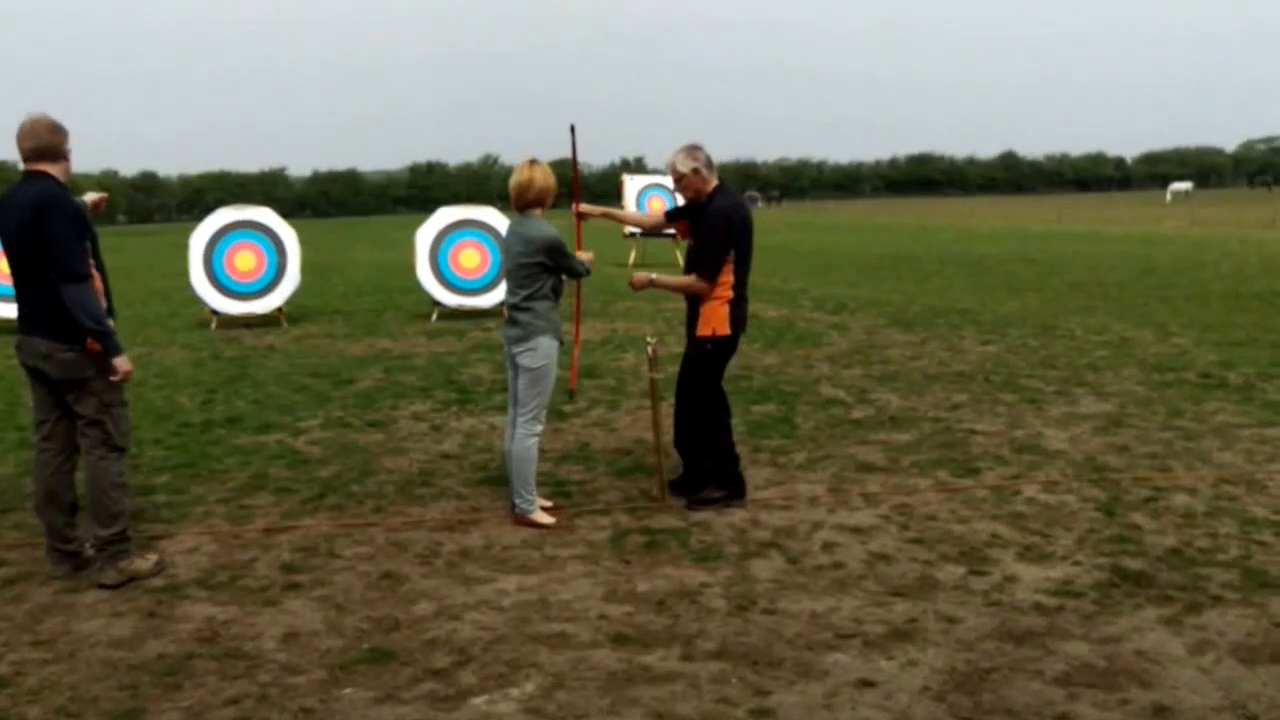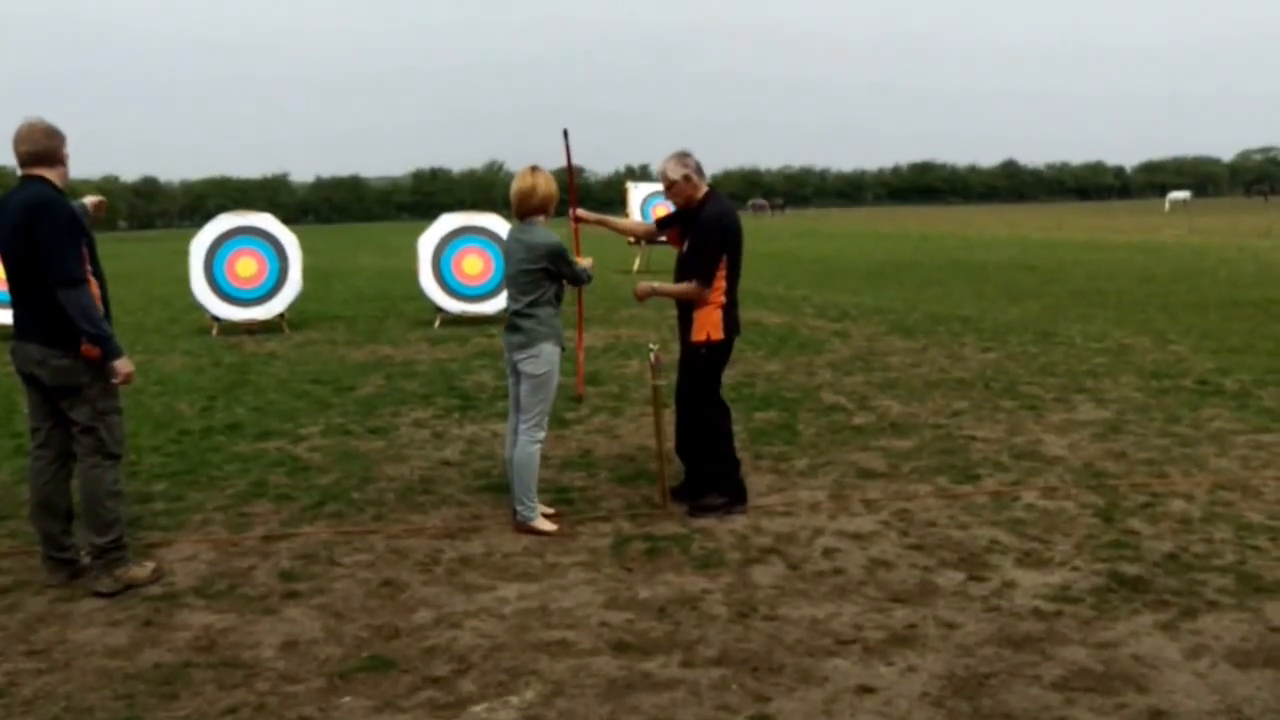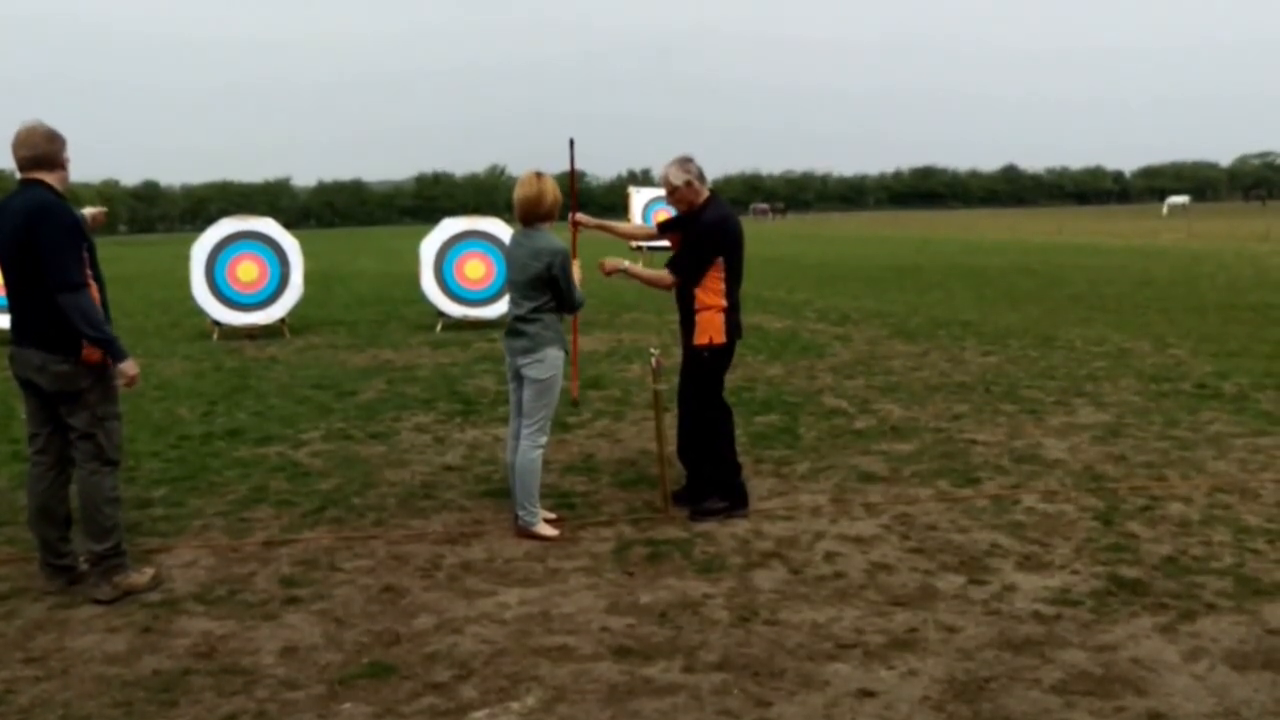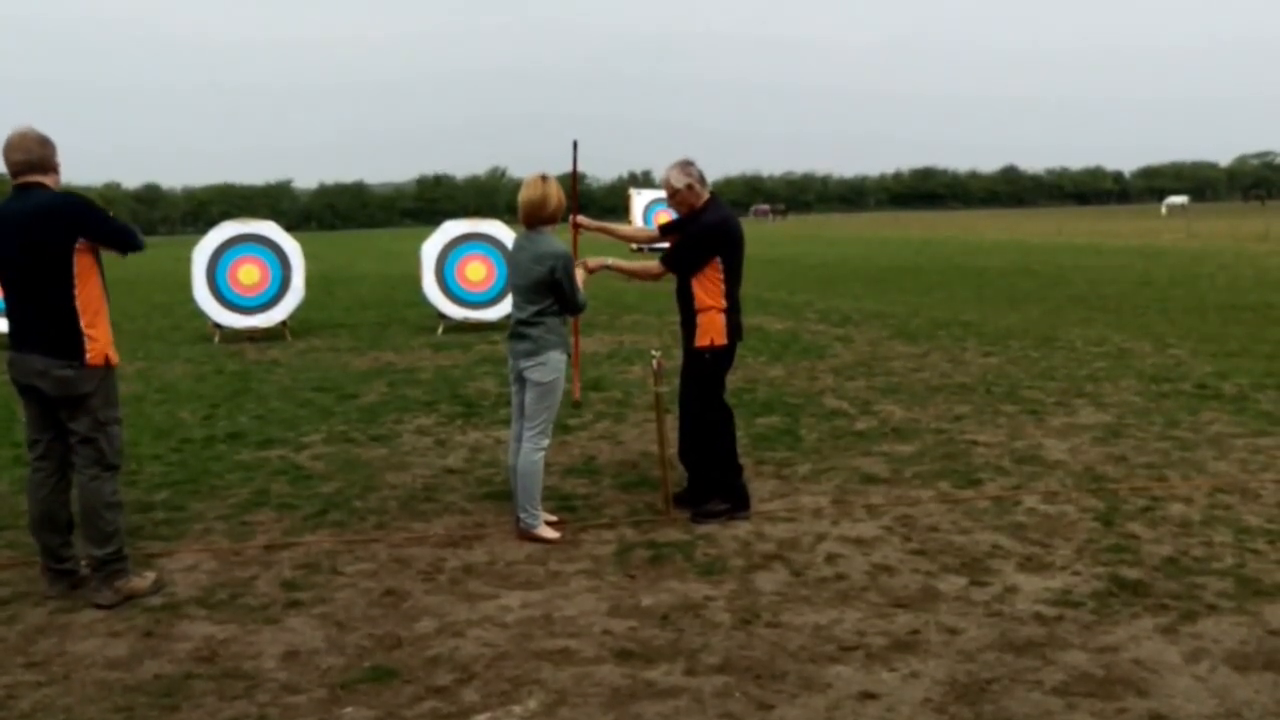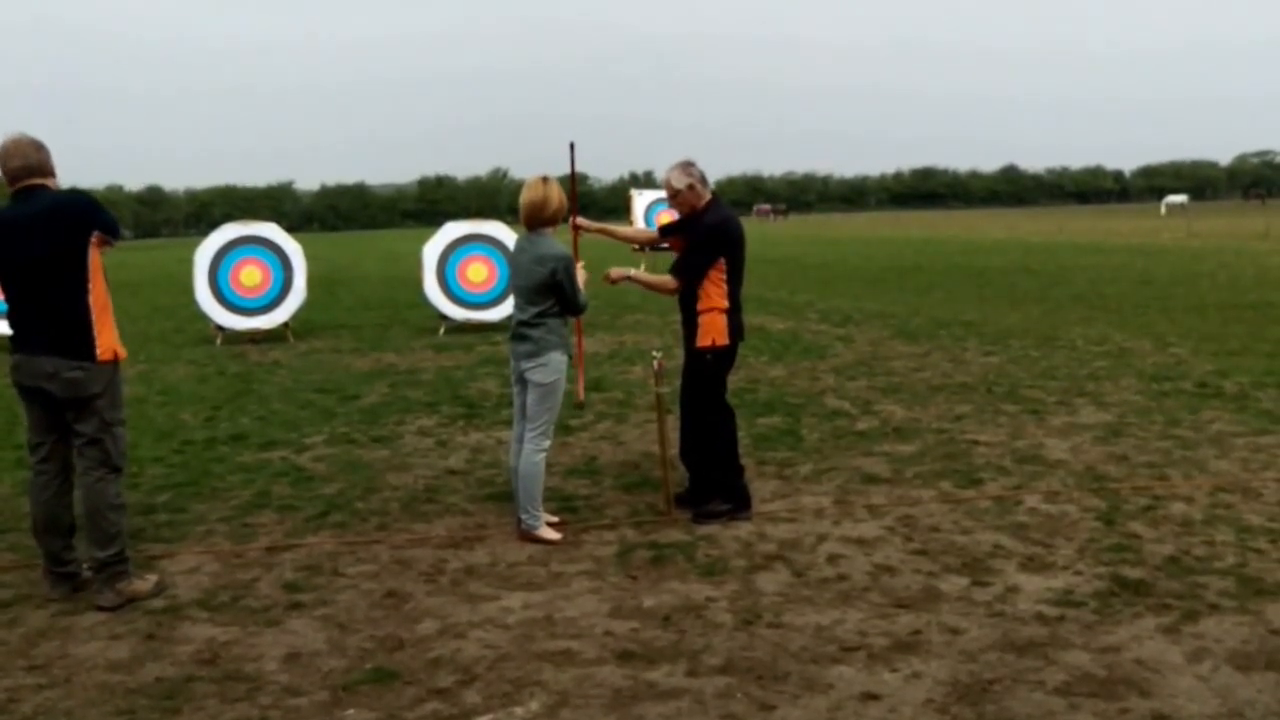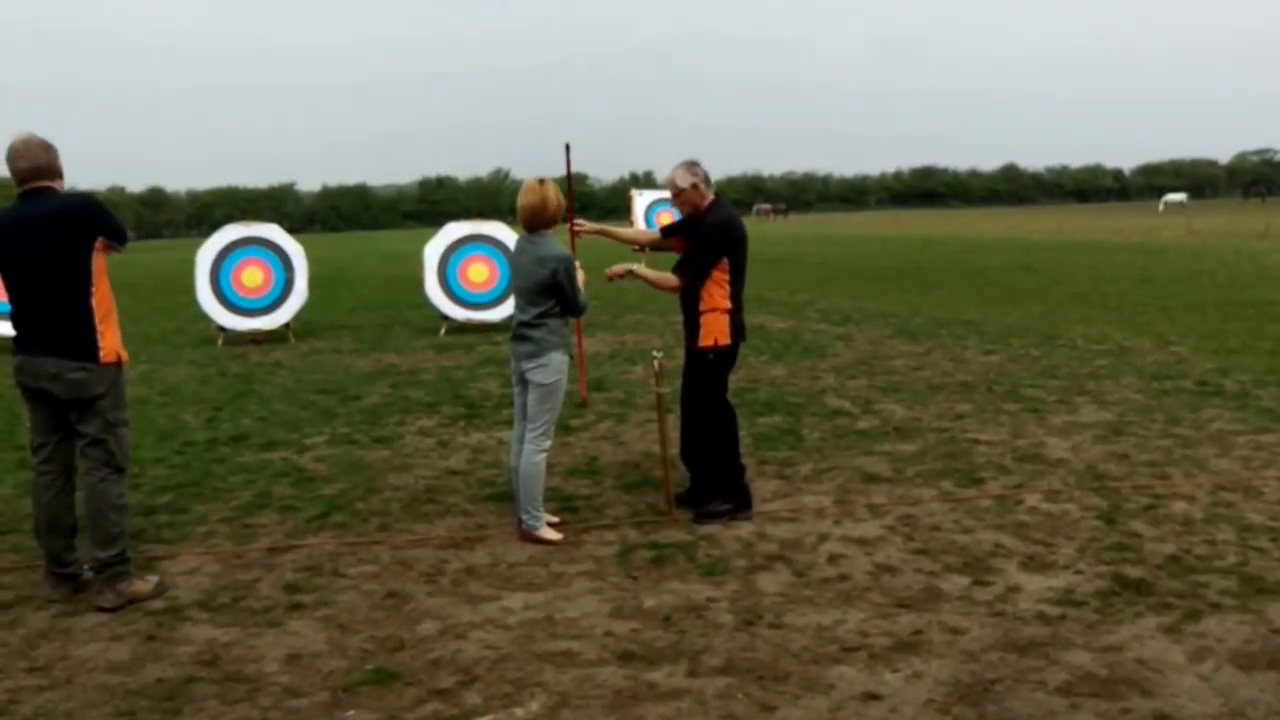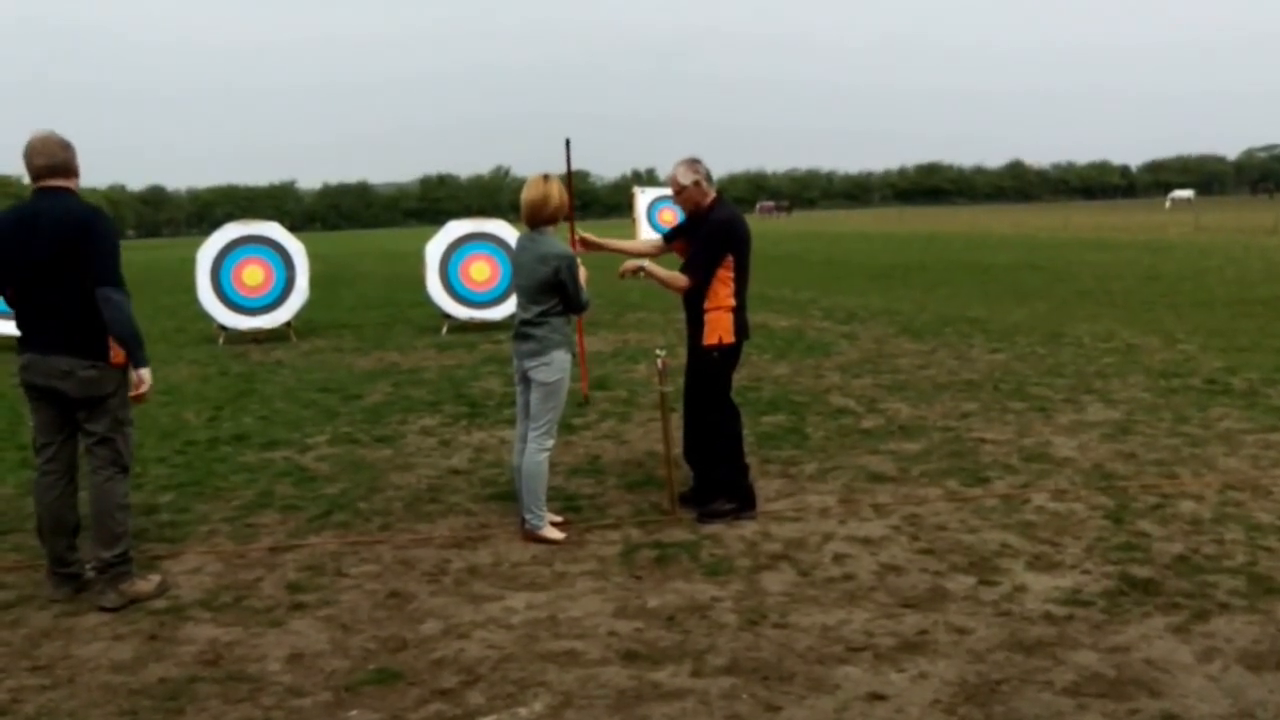
dt=0.7s
person 1, frame 1
right shoulder: (56, 202)
right elbow: (75, 283)
left wrist: (80, 210)
right wrist: (112, 347)
right hip: (76, 345)
left knee: (53, 444)
right knee: (104, 444)
left ankle: (63, 550)
right ankle: (114, 556)
person 1, frame 2
right shoulder: (51, 205)
right elbow: (71, 288)
left wrist: (80, 212)
right wrist: (112, 349)
right hip: (71, 352)
left knee: (48, 452)
right knee: (98, 453)
left ankle: (59, 559)
right ankle: (110, 564)
person 1, frame 3
right shoulder: (52, 210)
right elbow: (72, 293)
left wrist: (79, 226)
right wrist: (116, 353)
right hip: (72, 358)
left knee: (47, 459)
right knee: (97, 460)
left ankle: (57, 565)
right ankle: (109, 571)
person 1, frame 4
right shoulder: (67, 208)
right elbow: (132, 241)
right wrist: (99, 231)
right hip: (76, 361)
left knee: (46, 463)
right knee: (96, 465)
left ankle: (58, 570)
right ankle: (110, 576)
person 1, frame 5
right shoulder: (75, 206)
right elbow: (112, 232)
right hip: (82, 361)
left knee: (47, 465)
right knee: (99, 466)
left ankle: (60, 572)
right ankle: (112, 578)
person 1, frame 6
right shoulder: (80, 209)
right elbow: (120, 239)
right hip: (86, 361)
left knee: (49, 465)
right knee: (102, 465)
left ankle: (61, 573)
right ankle: (112, 578)
person 1, frame 7
right shoulder: (89, 219)
right elbow: (110, 294)
right wrist: (138, 360)
right hip: (92, 361)
left knee: (53, 464)
right knee: (108, 467)
left ankle: (63, 573)
right ankle: (116, 579)
person 2, frame 1
left shoulder: (514, 230)
right shoulder: (545, 235)
right elbow: (576, 269)
left wrist: (572, 262)
right wrist: (587, 261)
left hip: (515, 332)
right hip: (537, 337)
left knee: (516, 420)
right knee: (530, 424)
left ankle: (522, 494)
right ankle: (525, 506)
person 2, frame 2
left shoulder: (514, 237)
right shoulder: (548, 242)
right elbow: (577, 278)
left wrist: (570, 266)
right wrist: (585, 266)
left hip: (515, 340)
right hip: (539, 344)
left knee: (517, 427)
right knee: (532, 431)
left ankle: (523, 502)
right ankle: (527, 514)
person 2, frame 3
left shoulder: (516, 242)
right shoulder: (555, 249)
right elbow: (571, 303)
right wrist: (576, 279)
left hip: (516, 345)
right hip: (542, 349)
left knee: (518, 431)
right knee: (534, 436)
left ankle: (524, 507)
right ankle: (528, 519)
person 2, frame 4
left shoulder: (519, 245)
right shoulder: (557, 253)
right elbow: (574, 305)
right wrist: (579, 281)
left hip: (518, 348)
right hip: (545, 353)
left knee: (520, 434)
right knee: (536, 439)
left ankle: (526, 510)
right ankle: (530, 521)
person 2, frame 5
left shoulder: (520, 246)
right shoulder: (558, 255)
right elbow: (576, 307)
right wrist: (580, 281)
left hip: (520, 350)
right hip: (546, 354)
left knee: (521, 435)
right knee: (537, 440)
left ankle: (527, 511)
right ankle: (531, 522)
person 2, frame 6
left shoulder: (520, 247)
right shoulder: (558, 255)
right elbow: (576, 307)
right wrist: (579, 282)
left hip: (521, 350)
right hip: (547, 354)
left knee: (522, 436)
right knee: (538, 440)
left ankle: (527, 511)
right ankle: (532, 523)
person 2, frame 7
left shoulder: (522, 244)
right shoulder: (561, 254)
right elbow: (578, 305)
right wrist: (581, 279)
left hip: (523, 348)
right hip: (550, 353)
left knee: (524, 435)
right knee: (541, 439)
left ankle: (530, 511)
right ankle: (535, 523)
person 3, frame 1
left shoulder: (722, 211)
right shoulder: (705, 205)
left elbow: (702, 283)
right elbow: (656, 221)
left wrist: (652, 279)
right wrist: (602, 212)
left hip: (718, 319)
right hip: (706, 319)
left knee: (705, 396)
right knee: (691, 393)
left ankle: (727, 483)
right ankle: (697, 471)
person 3, frame 2
left shoulder: (714, 217)
right shoulder: (695, 212)
left elbow: (699, 288)
right elbow: (647, 230)
left wrist: (653, 289)
right wrist: (595, 219)
left hip: (711, 326)
right hip: (697, 325)
left knee: (706, 403)
right knee: (689, 402)
left ankle: (728, 490)
right ankle: (699, 480)
person 3, frame 3
left shoulder: (713, 222)
right shoulder: (697, 216)
left elbow: (669, 279)
right elbow: (648, 232)
left wrist: (622, 266)
right wrist: (596, 224)
left hip: (713, 328)
right hip: (700, 327)
left knee: (708, 406)
right knee: (692, 405)
left ankle: (730, 494)
right ankle: (702, 484)
person 3, frame 4
left shoulder: (713, 224)
right shoulder: (699, 218)
left elbow: (657, 270)
right elbow: (650, 235)
left wrist: (607, 263)
right wrist: (595, 226)
left hip: (713, 330)
right hip: (701, 328)
left knee: (709, 408)
right knee: (693, 407)
left ankle: (731, 495)
right ankle: (702, 486)
person 3, frame 5
left shoulder: (714, 225)
right shoulder: (700, 219)
left elbow: (672, 284)
right elbow: (650, 236)
left wrist: (628, 274)
right wrist: (596, 227)
left hip: (715, 331)
right hip: (702, 330)
left knee: (711, 408)
right knee: (695, 407)
left ankle: (733, 496)
right ankle: (704, 486)
person 3, frame 6
left shoulder: (717, 224)
right shoulder: (701, 220)
left elbow: (674, 282)
right elbow: (653, 237)
left wrist: (631, 270)
right wrist: (598, 229)
left hip: (716, 331)
right hip: (703, 329)
left knee: (713, 408)
right knee: (695, 408)
left ankle: (734, 496)
right ankle: (705, 486)
person 3, frame 7
left shoulder: (721, 222)
right shoulder: (701, 220)
left elbow: (684, 281)
right elbow: (657, 245)
left wrist: (642, 267)
right wrist: (602, 244)
left hip: (719, 329)
right hip: (704, 328)
left knee: (716, 407)
right knee: (698, 406)
left ankle: (737, 495)
right ankle: (708, 485)
